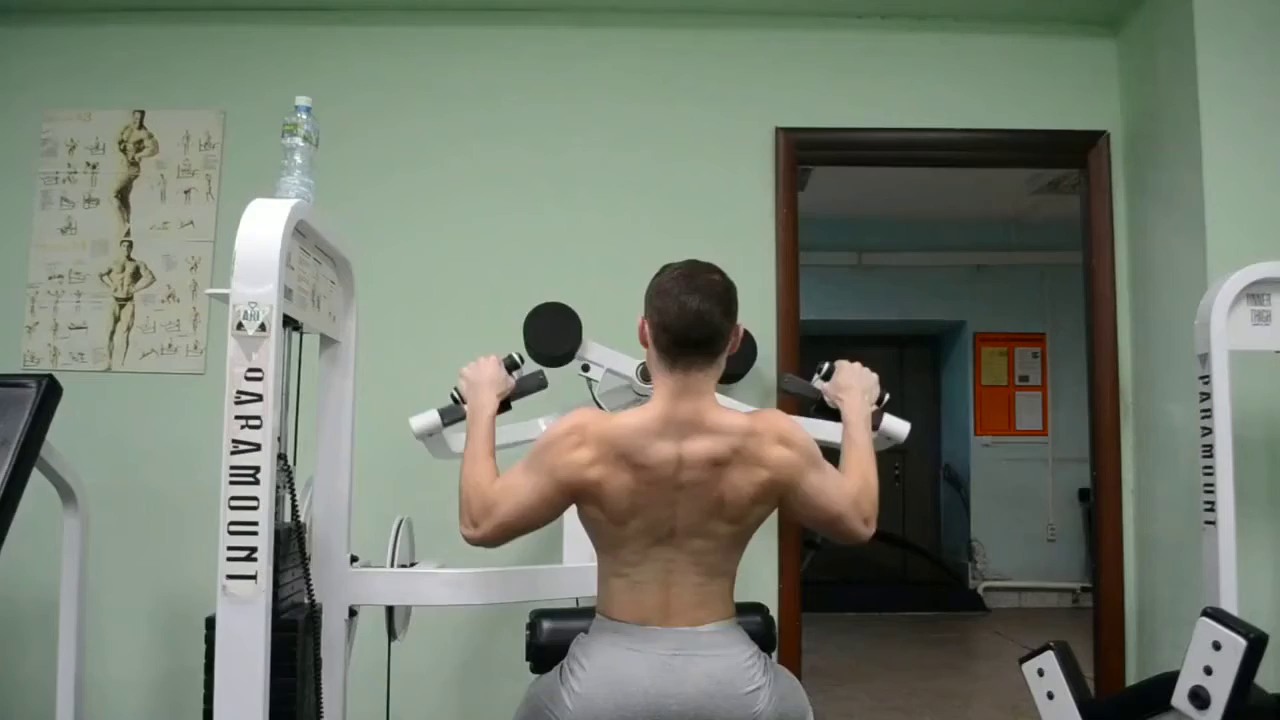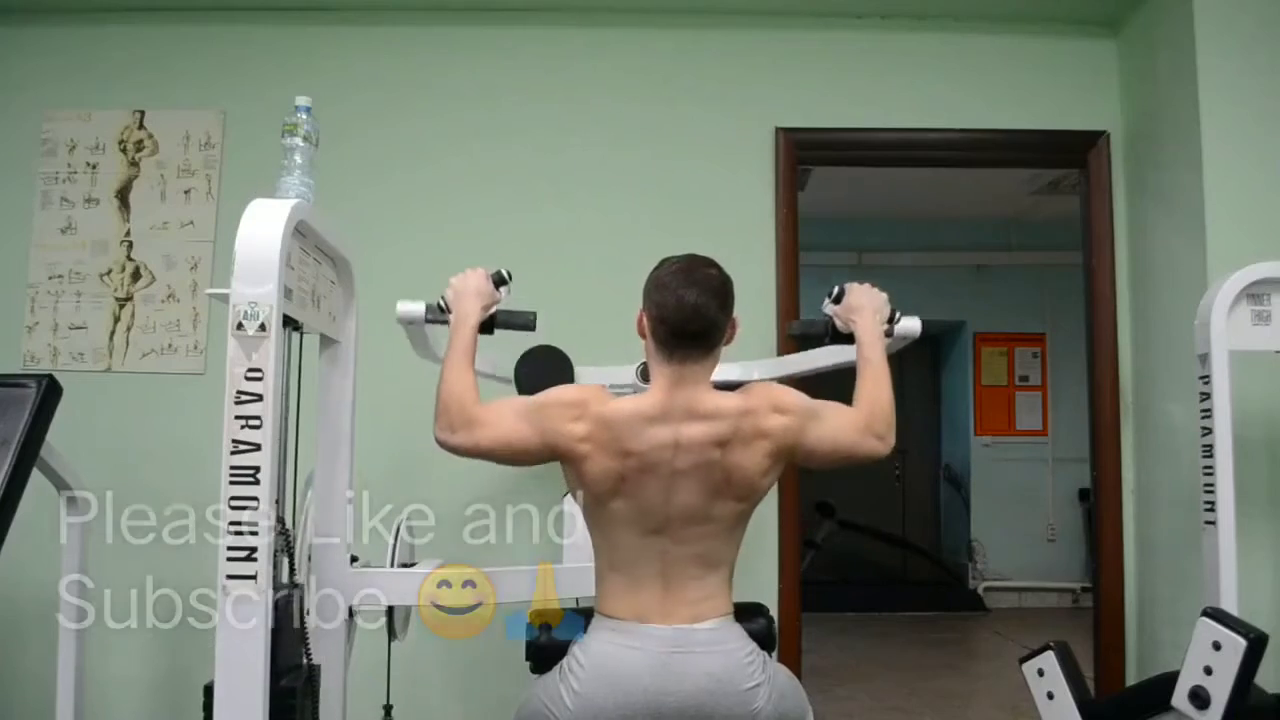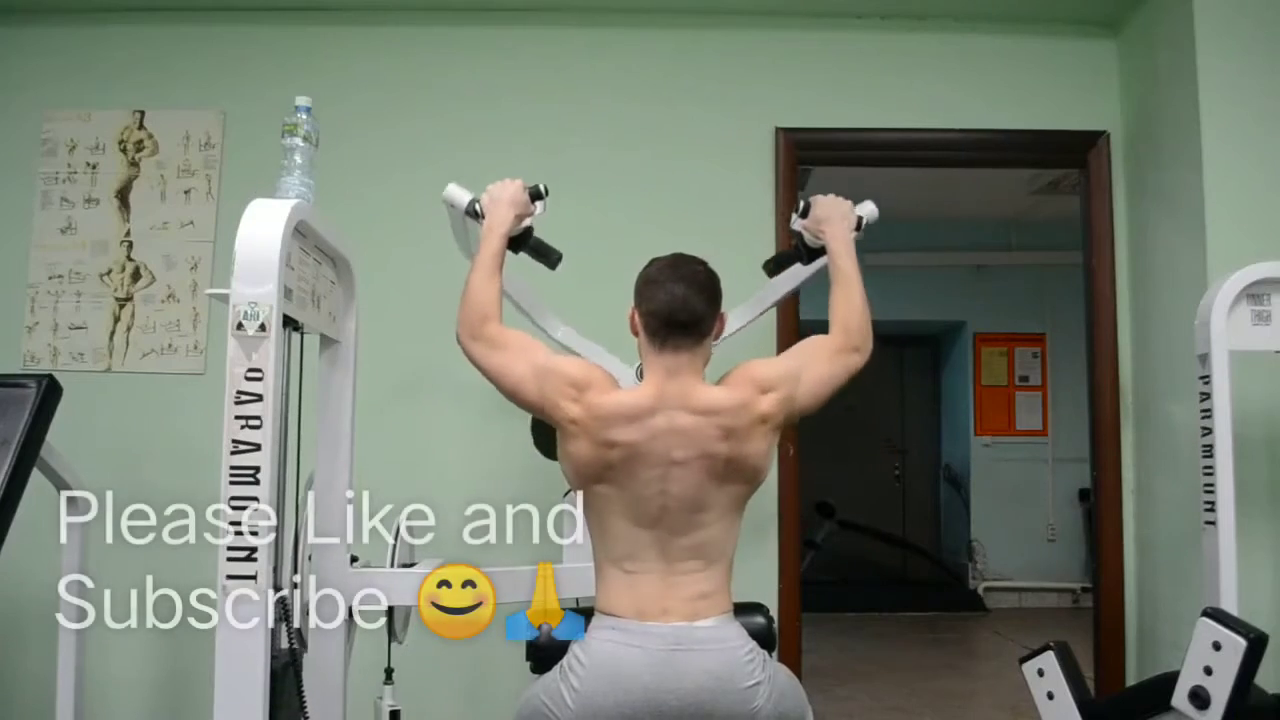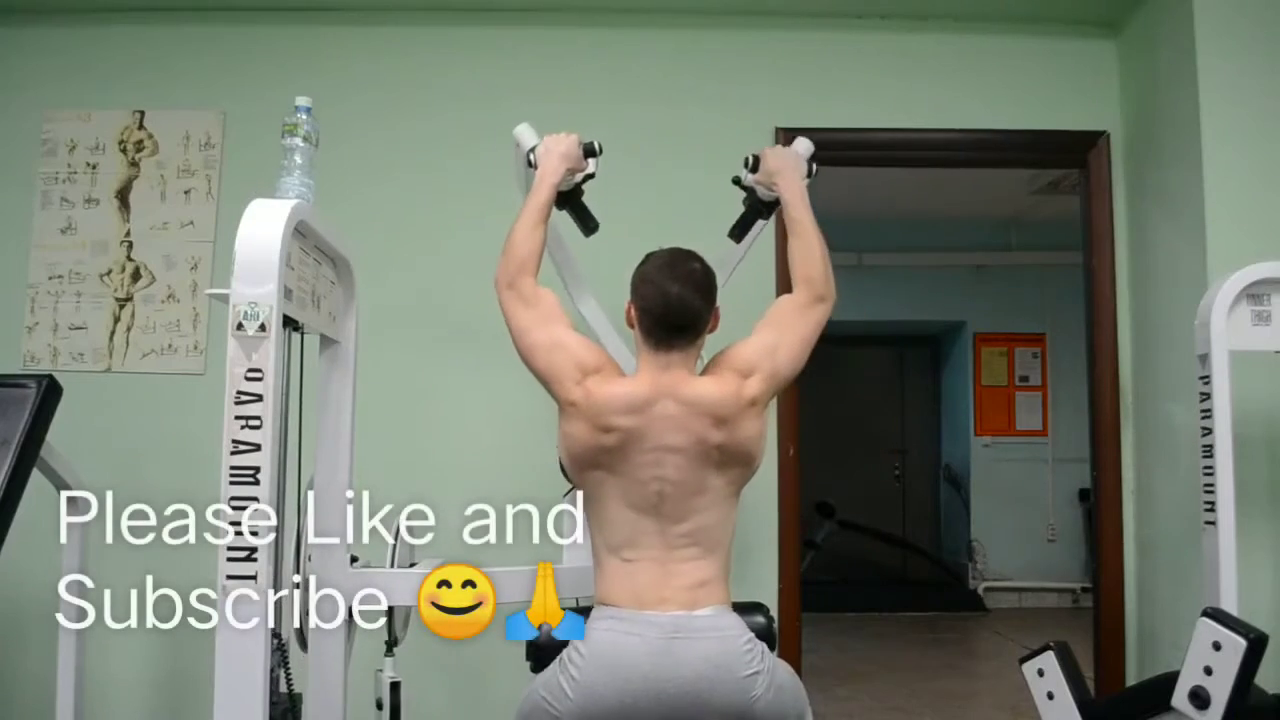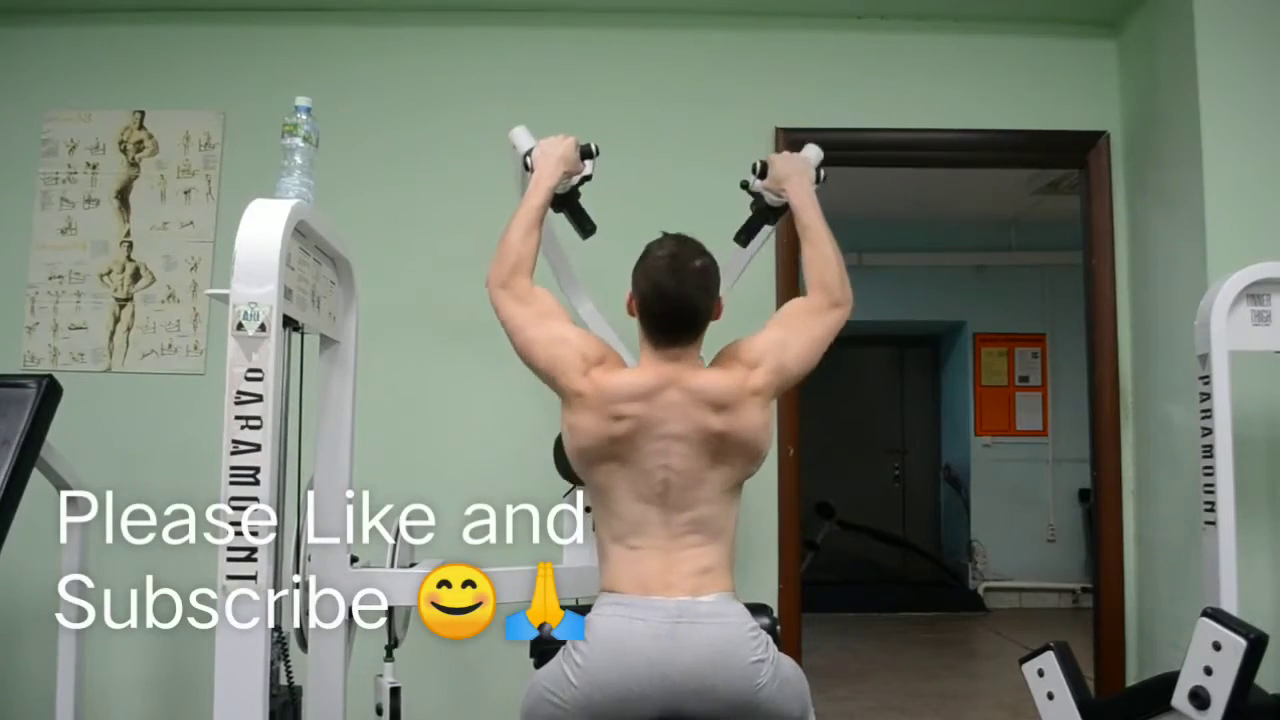
dt=0.4s
person 1, frame 1
left shoulder: (584, 442)
right shoulder: (773, 446)
left elbow: (479, 523)
right elbow: (859, 522)
left wrist: (482, 405)
right wrist: (857, 408)
left hip: (609, 678)
right hip: (726, 678)
person 1, frame 2
left shoulder: (582, 423)
right shoulder: (767, 422)
left elbow: (455, 427)
right elbow: (877, 434)
left wrist: (467, 313)
right wrist: (868, 327)
left hip: (610, 671)
right hip: (724, 671)
person 1, frame 3
left shoulder: (584, 408)
right shoulder: (753, 408)
left elbow: (478, 333)
right elbow: (852, 344)
left wrist: (498, 223)
right wrist: (839, 238)
left hip: (610, 667)
right hip: (722, 665)
person 1, frame 4
left shoulder: (587, 395)
right shoulder: (740, 395)
left elbow: (515, 284)
right elbow: (816, 295)
left wrist: (549, 176)
right wrist: (790, 185)
left hip: (609, 656)
right hip: (721, 654)
person 1, frame 5
left shoulder: (589, 385)
right shoulder: (748, 386)
left elbow: (507, 286)
right elbow: (833, 300)
left wrist: (545, 179)
right wrist: (800, 191)
left hip: (614, 644)
right hip: (725, 643)
